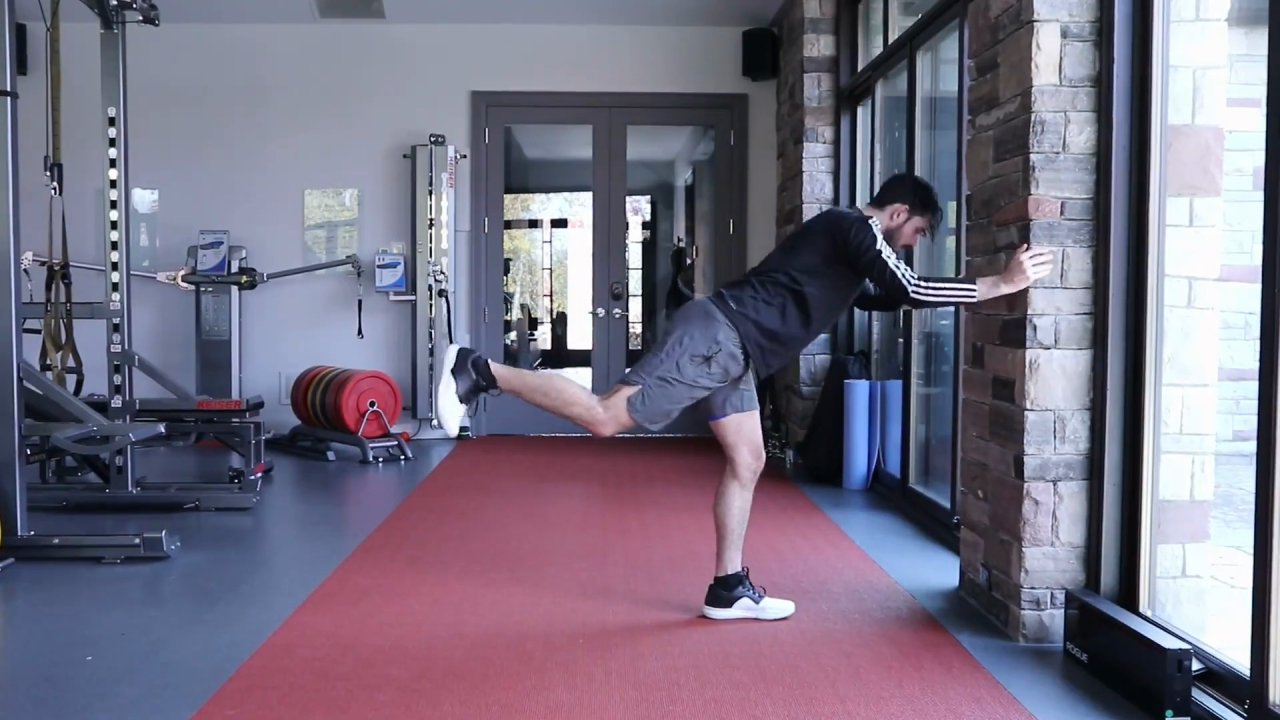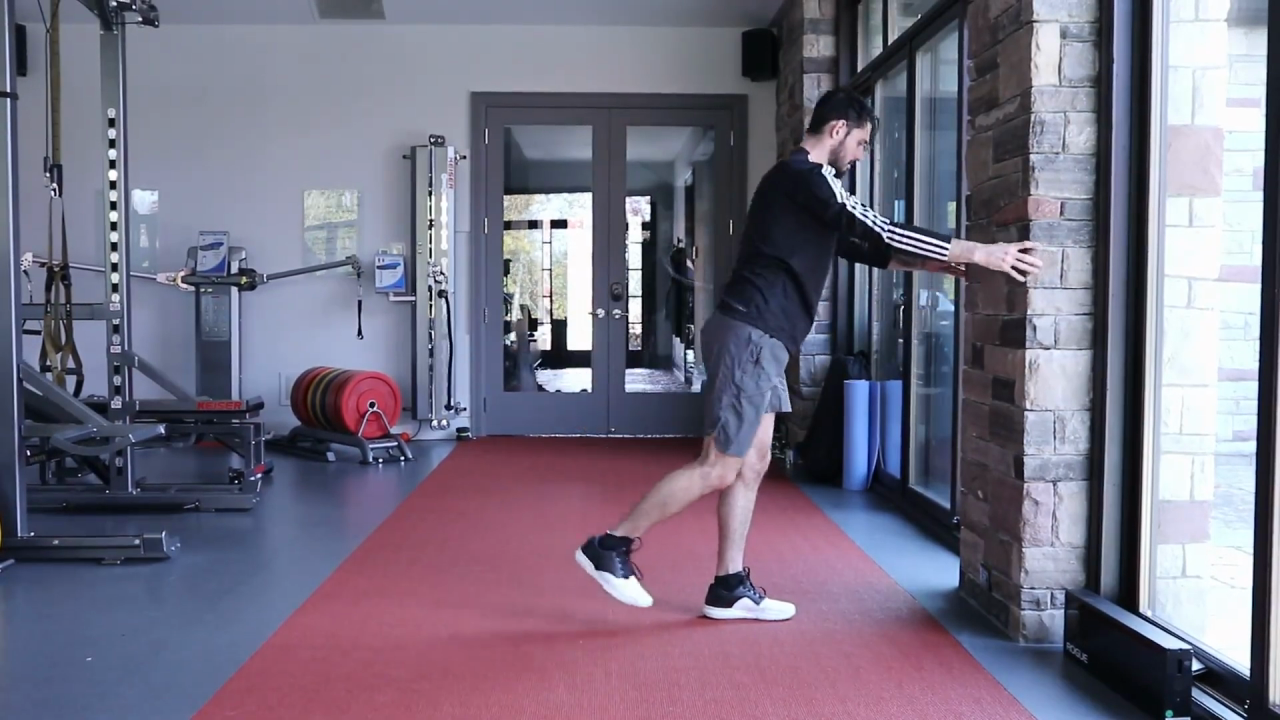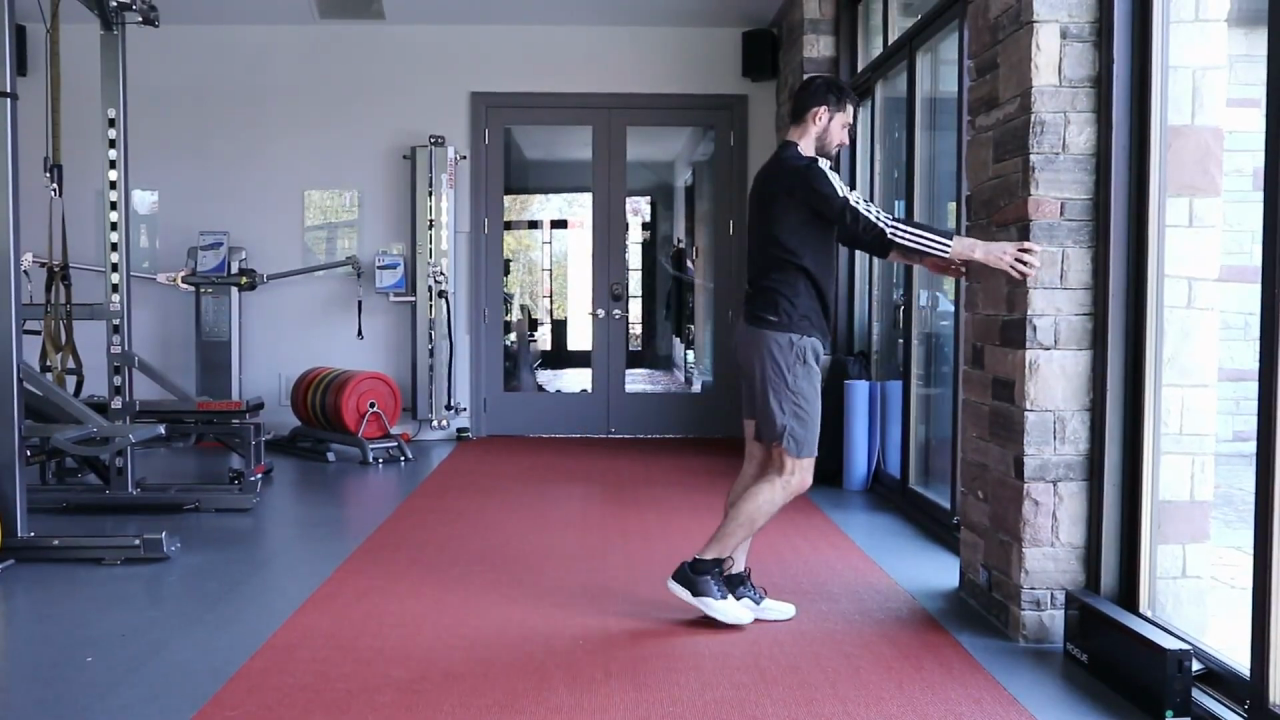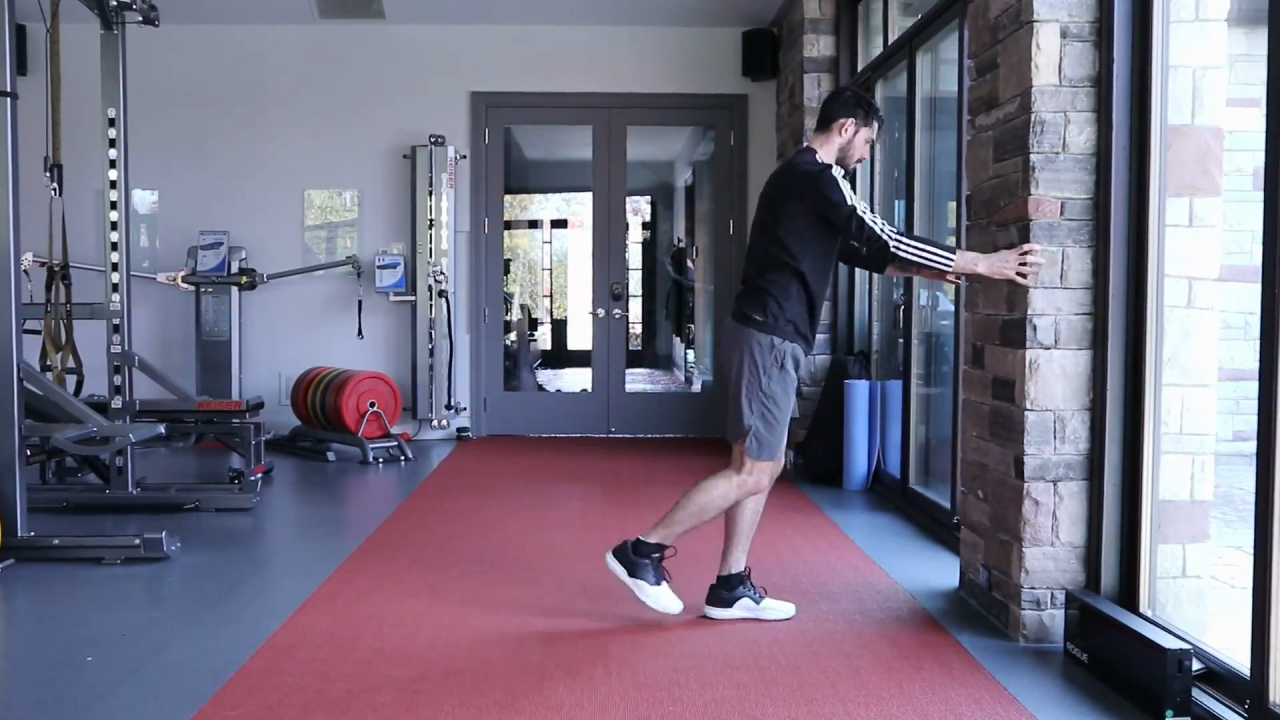
dt=0.5s
person 1, frame 1
left shoulder: (846, 237)
right shoulder: (855, 227)
left elbow: (877, 297)
right elbow: (911, 290)
left wrist: (957, 289)
right wrist: (1003, 283)
left hip: (728, 345)
right hip: (716, 336)
left knee: (747, 461)
right knee: (605, 416)
left ankle: (728, 587)
right ankle: (481, 372)
person 1, frame 2
left shoulder: (797, 180)
right shoulder: (807, 177)
left elbow: (857, 244)
right elbow: (877, 231)
left wrist: (931, 264)
right wrist: (978, 252)
left hip: (758, 336)
right hip: (750, 334)
left knee: (752, 463)
right knee: (721, 469)
left ankle: (729, 587)
right ankle: (609, 548)
person 1, frame 3
left shoulder: (784, 171)
right shoulder: (804, 172)
left elbow: (857, 231)
right elbow: (876, 225)
left wrist: (923, 260)
right wrist: (978, 250)
left hip: (771, 332)
right hip: (787, 336)
left knee: (762, 465)
right knee: (792, 474)
left ankle: (732, 582)
right ankle: (700, 571)
person 1, frame 4
left shoulder: (802, 176)
right shoulder: (816, 178)
left elbow: (854, 250)
right elbow: (883, 238)
left wrist: (928, 268)
right wrist: (982, 263)
left hip: (772, 338)
right hip: (766, 340)
left knee: (762, 468)
right knee: (750, 473)
left ankle: (730, 588)
right ankle: (639, 553)
